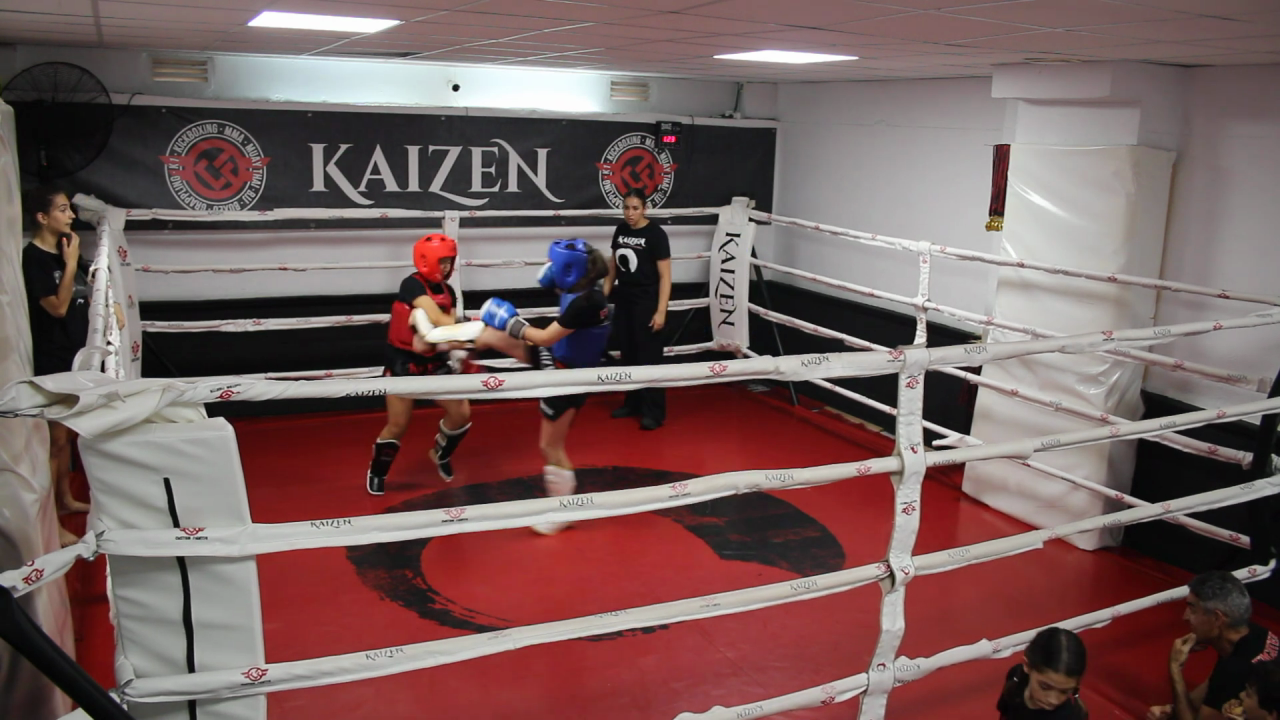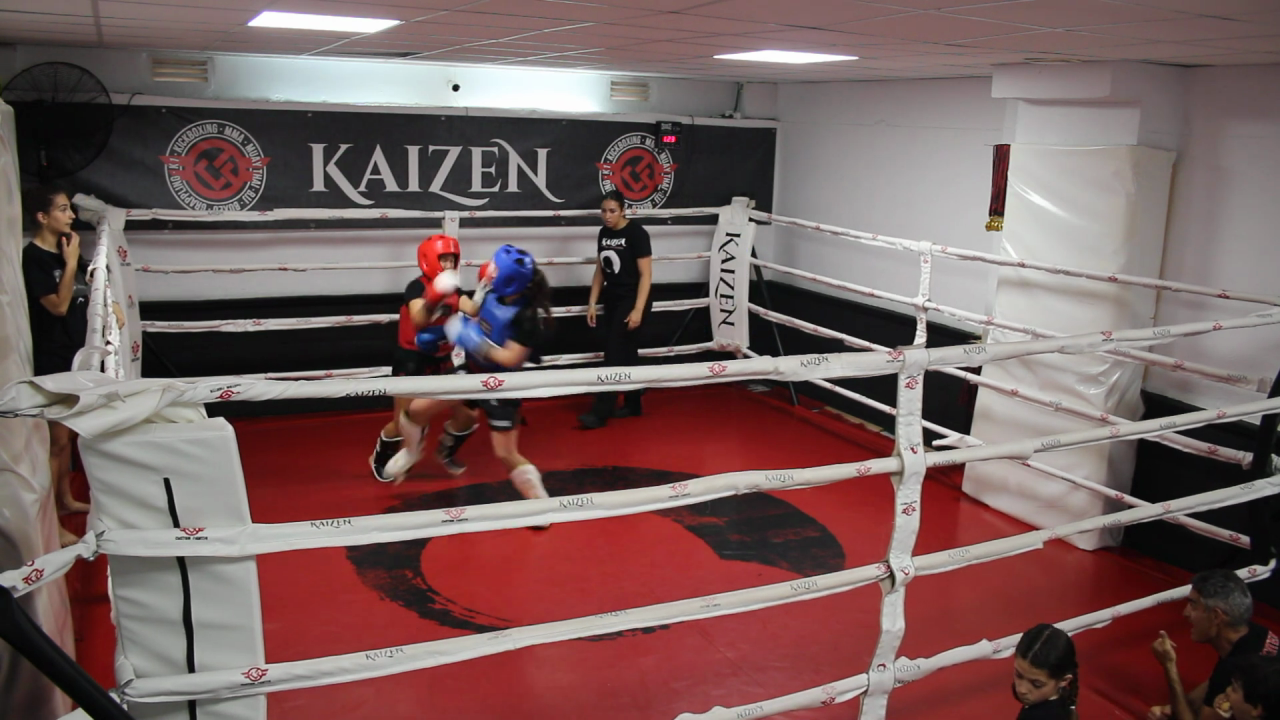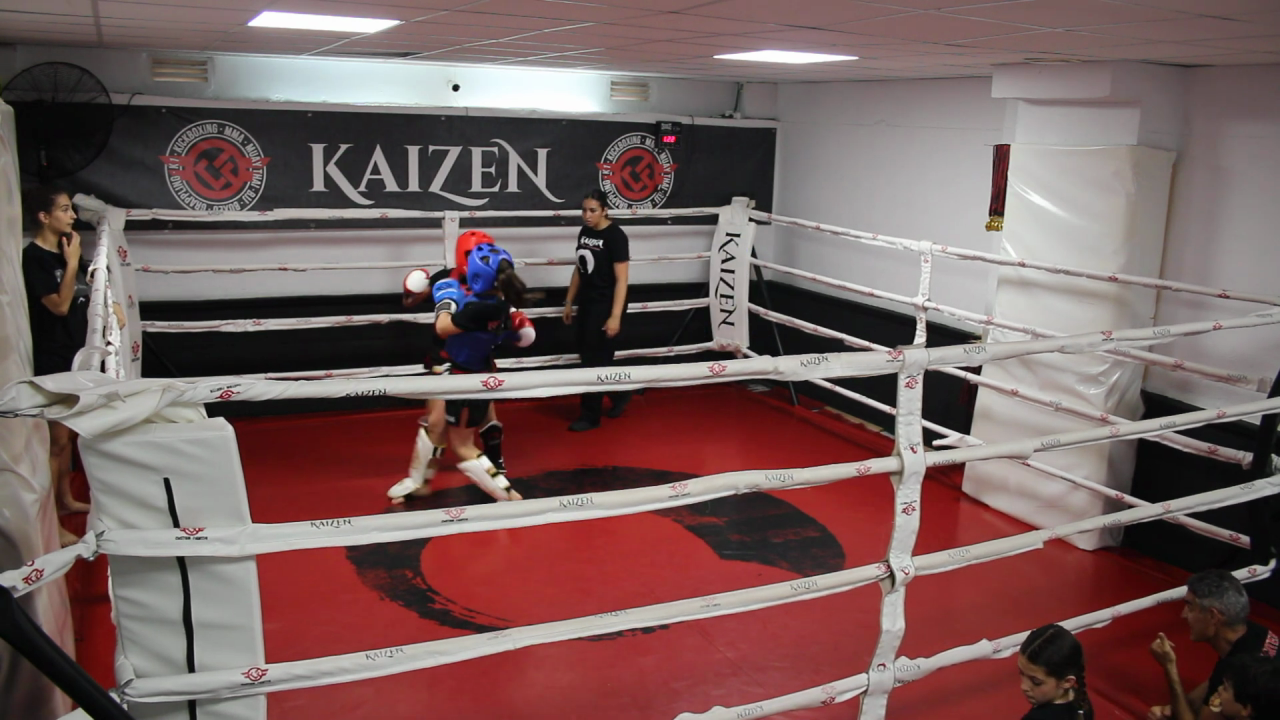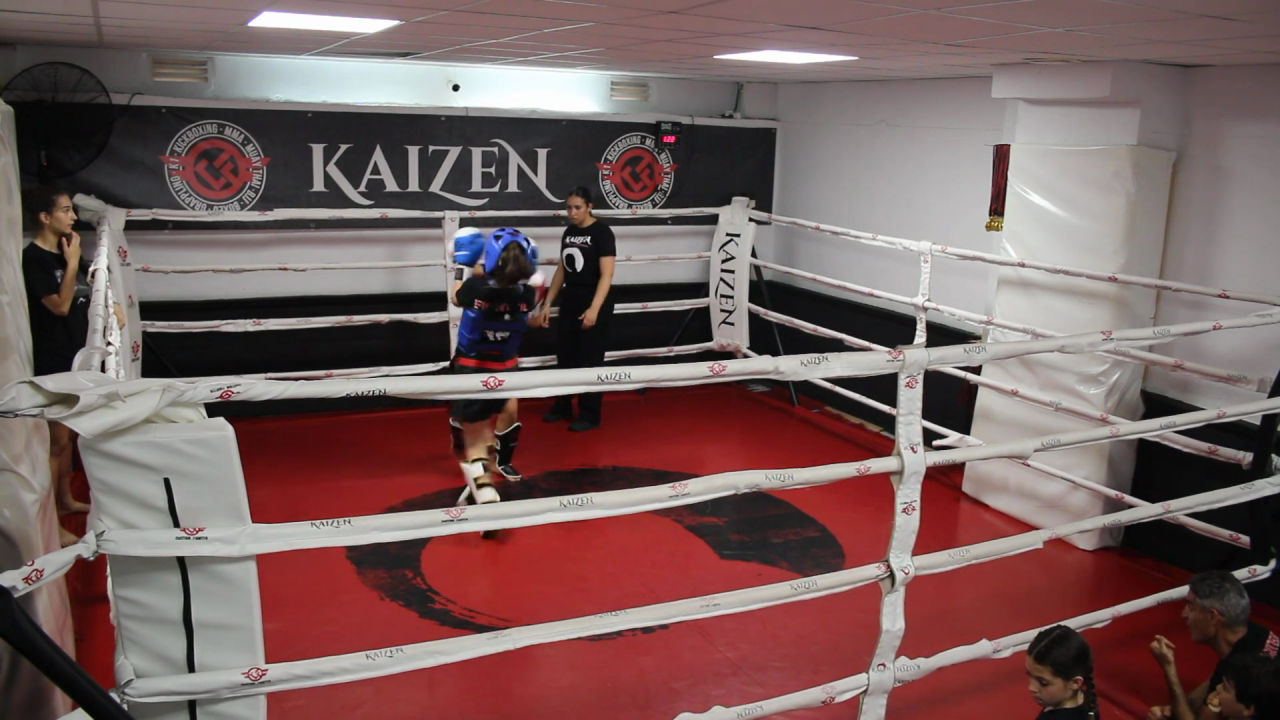
dt=0.4s
person 1, frame 1
left shoulder: (66, 251)
right shoulder: (33, 257)
left elbow: (88, 293)
right elbow: (57, 307)
left wrist: (109, 306)
right wrist: (72, 263)
left hip: (77, 356)
right hip: (53, 361)
left knee: (72, 432)
right knee: (57, 438)
left ankle: (65, 499)
person 1, frame 2
left shoulder: (66, 251)
right shoulder: (33, 257)
left elbow: (88, 292)
right elbow: (58, 305)
left wrist: (109, 305)
right wrist: (71, 262)
left hip: (77, 356)
right hip: (53, 361)
left knee: (71, 433)
right knee: (57, 439)
left ankle: (66, 499)
person 1, frame 3
left shoulder: (66, 251)
right shoulder: (34, 257)
left elbow: (90, 290)
right elbow: (59, 304)
left wrist: (110, 305)
right wrist: (73, 261)
left hip: (76, 355)
right hip: (53, 361)
left knee: (71, 433)
right knee: (57, 438)
left ankle: (66, 499)
person 1, frame 4
left shoulder: (65, 252)
right shoulder: (33, 257)
left elbow: (90, 287)
right elbow: (60, 305)
left wrist: (111, 306)
right wrist: (74, 262)
left hip: (74, 356)
right hip: (52, 360)
left knee: (70, 431)
right knee: (57, 438)
left ankle: (67, 499)
person 2, frame 1
left shoulder: (587, 301)
right shoulder: (584, 291)
left elbow: (544, 337)
left wrist: (510, 321)
right hip: (556, 362)
left knee: (550, 446)
right knee: (494, 335)
person 2, frame 2
left shoulder: (527, 319)
right shoulder: (494, 294)
left elbow: (510, 359)
right elbow: (469, 312)
left wrist: (474, 338)
right hip: (472, 373)
left knee: (506, 454)
right knee: (417, 409)
right ankle: (410, 452)
person 2, frame 3
left shoulder: (478, 309)
right shoulder: (502, 303)
left elbow: (443, 328)
left wrist: (445, 300)
right hip: (476, 374)
left knee: (461, 447)
left ankle: (508, 496)
person 2, frame 4
left shoulder: (474, 289)
right shoulder: (527, 293)
left elbow: (457, 295)
left wrist: (463, 261)
left hip: (471, 373)
right hip: (498, 374)
left knee: (473, 445)
right knee: (481, 427)
left ankle: (489, 506)
right ankle: (482, 486)
person 3, frame 1
left shoulder: (448, 290)
right shoulder: (412, 285)
left elbow: (448, 328)
right elbow: (436, 318)
left hip: (435, 359)
right hip: (403, 359)
left knee: (461, 412)
right knee: (398, 425)
left ankle: (442, 454)
right ankle: (376, 475)
person 3, frame 2
left shoulder: (452, 290)
right shoulder: (417, 287)
right elbow: (420, 320)
right wrist: (434, 302)
left hip: (440, 360)
right hip: (411, 361)
right ankle: (380, 460)
person 3, frame 3
right shoulder: (446, 278)
right elbow: (410, 301)
right wrist: (413, 291)
right hip: (444, 352)
left knee: (485, 409)
right knee: (439, 407)
left ankle: (495, 458)
right ankle: (426, 461)
person 3, frame 4
left shoulder: (519, 287)
right shoulder: (481, 275)
right elbow: (457, 294)
right wrist: (462, 265)
left hip: (503, 354)
right hip: (472, 349)
left knee: (510, 410)
left ankle: (502, 460)
right ankle: (460, 443)
person 4, frame 1
left shoulder: (655, 234)
right shoulder: (620, 230)
left elbow: (664, 276)
right elbow: (613, 266)
left wrist: (661, 311)
left hip: (647, 302)
right hip: (624, 301)
left knee: (648, 356)
right knee: (627, 355)
left ankle: (654, 412)
right ankle: (633, 404)
person 4, frame 2
left shoulder: (636, 233)
right shoulder: (604, 233)
left elbow: (645, 274)
left wrist: (638, 310)
right wrist: (592, 303)
left hip: (631, 301)
right hip: (612, 301)
left knee: (614, 355)
right knee: (625, 354)
left ankle: (600, 412)
right ankle: (633, 404)
person 4, frame 3
left shoulder: (615, 236)
right shoulder: (584, 232)
left elbow: (621, 280)
left wrist: (615, 317)
right wrist: (569, 302)
left hip: (605, 305)
right hip: (586, 302)
left knee: (596, 360)
right knee: (588, 356)
left ankle: (591, 416)
right ankle: (620, 395)
person 4, frame 4
left shoulder: (602, 232)
right shoulder: (569, 233)
left elbow: (607, 274)
right elbow: (561, 272)
left wrist: (594, 309)
right wrist: (546, 305)
left hip: (593, 305)
right hip: (570, 302)
left knee: (589, 360)
right knee: (565, 356)
left ankle: (590, 416)
right ankle: (562, 407)
